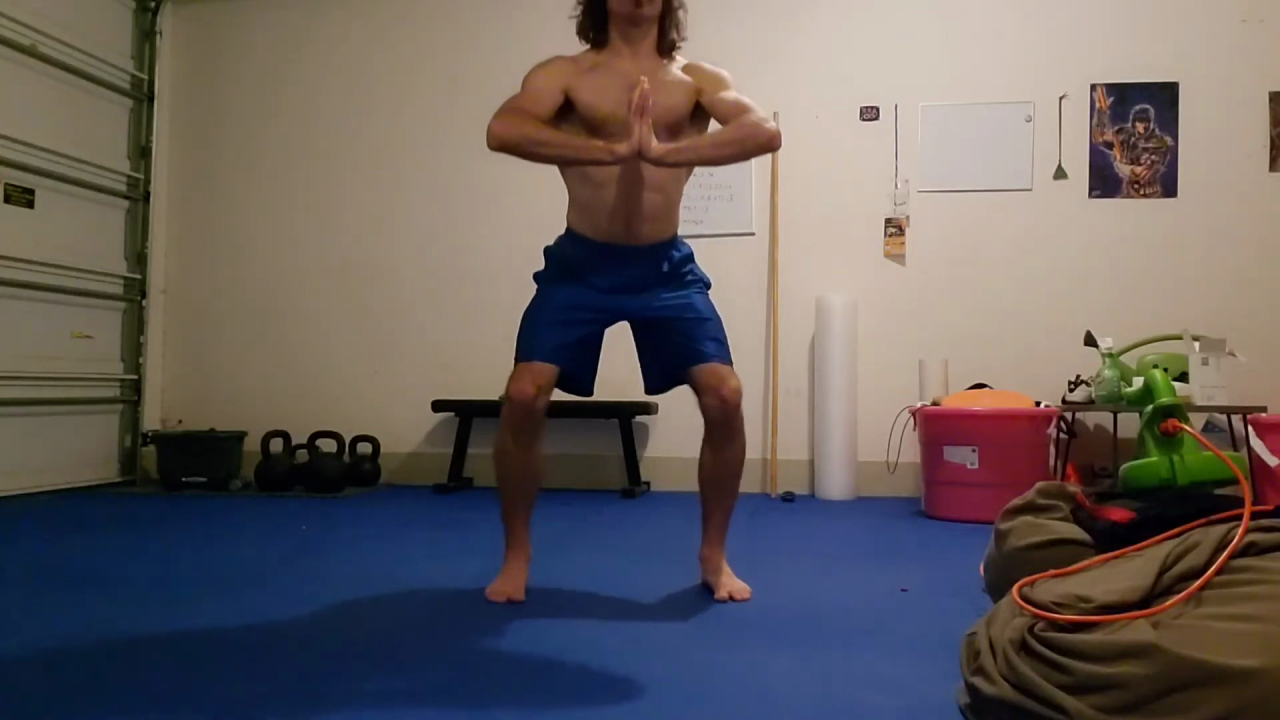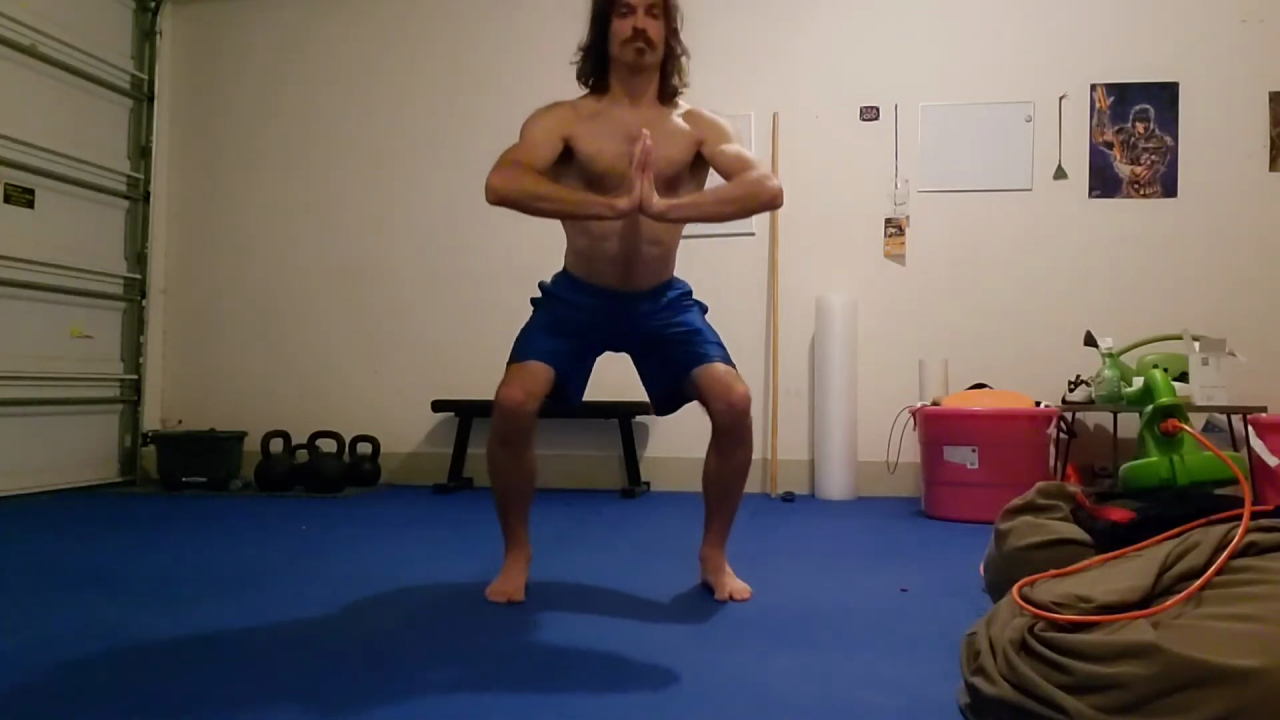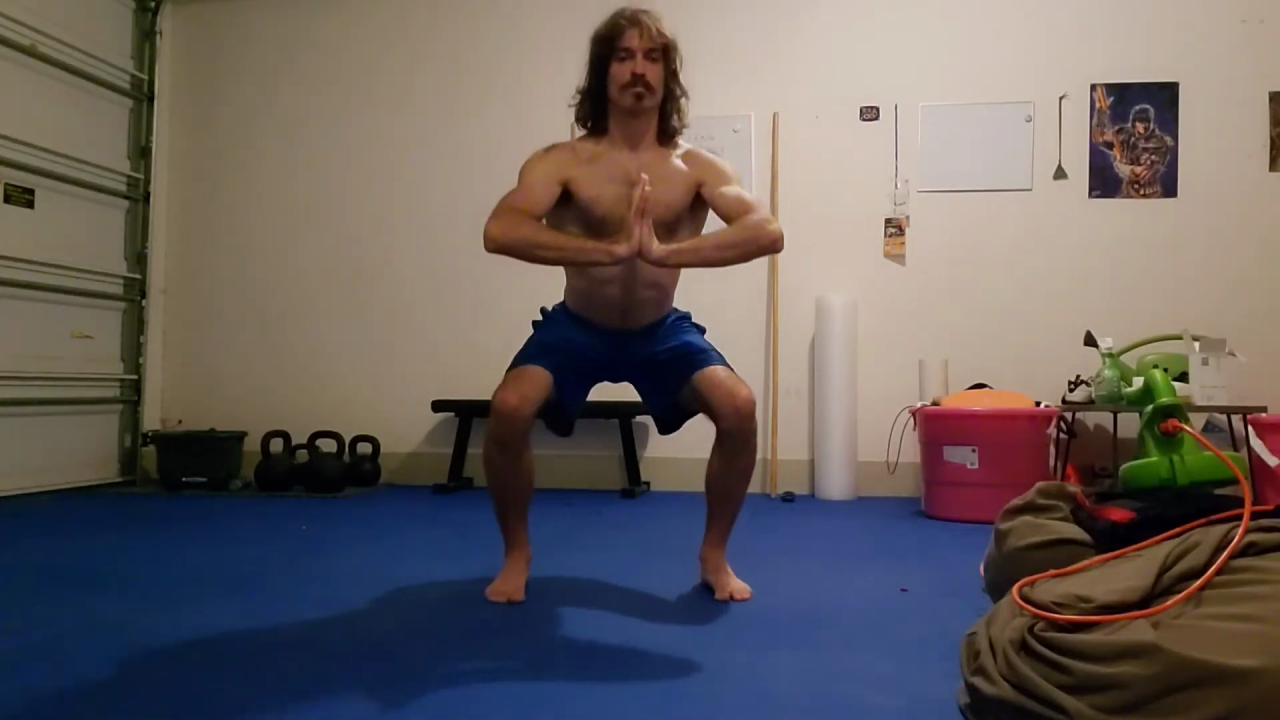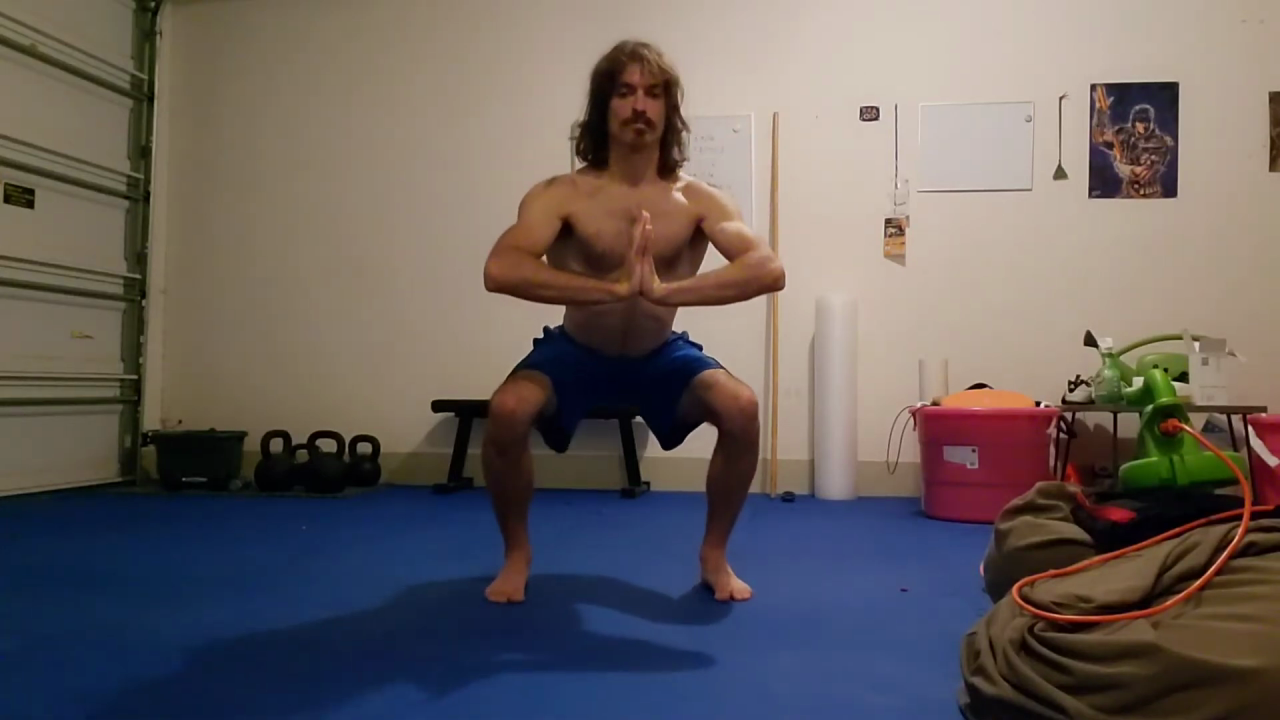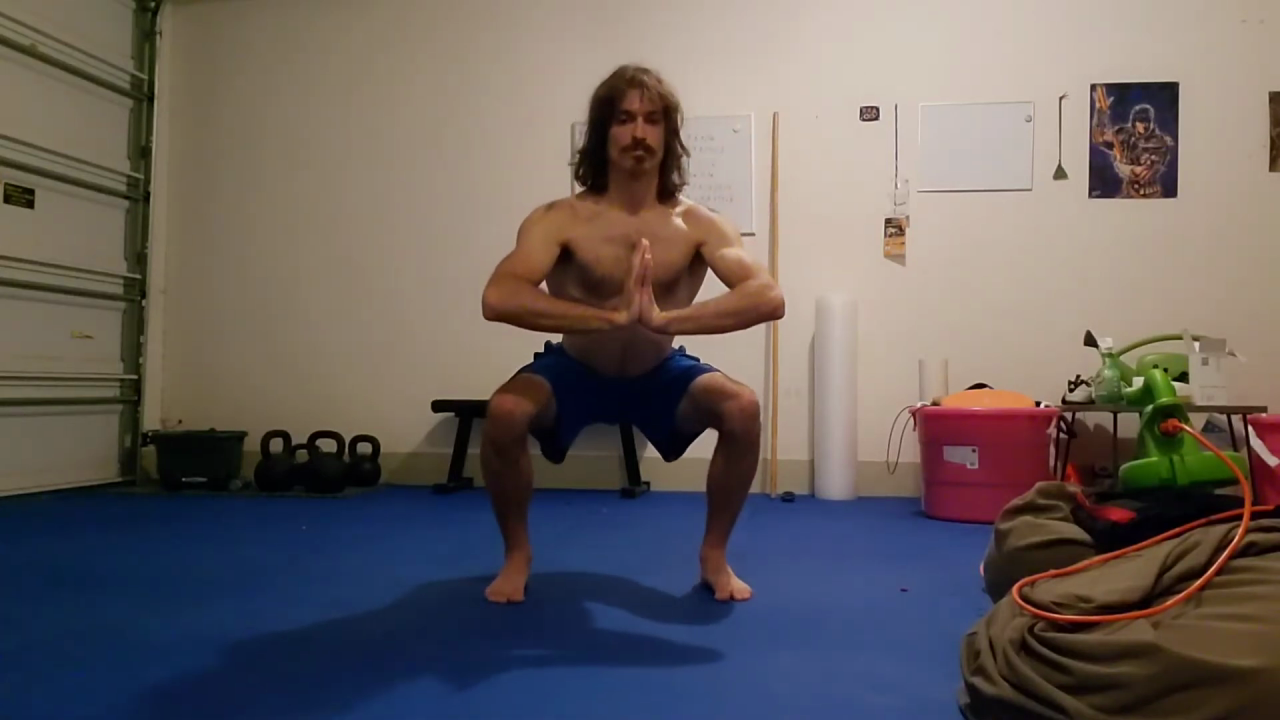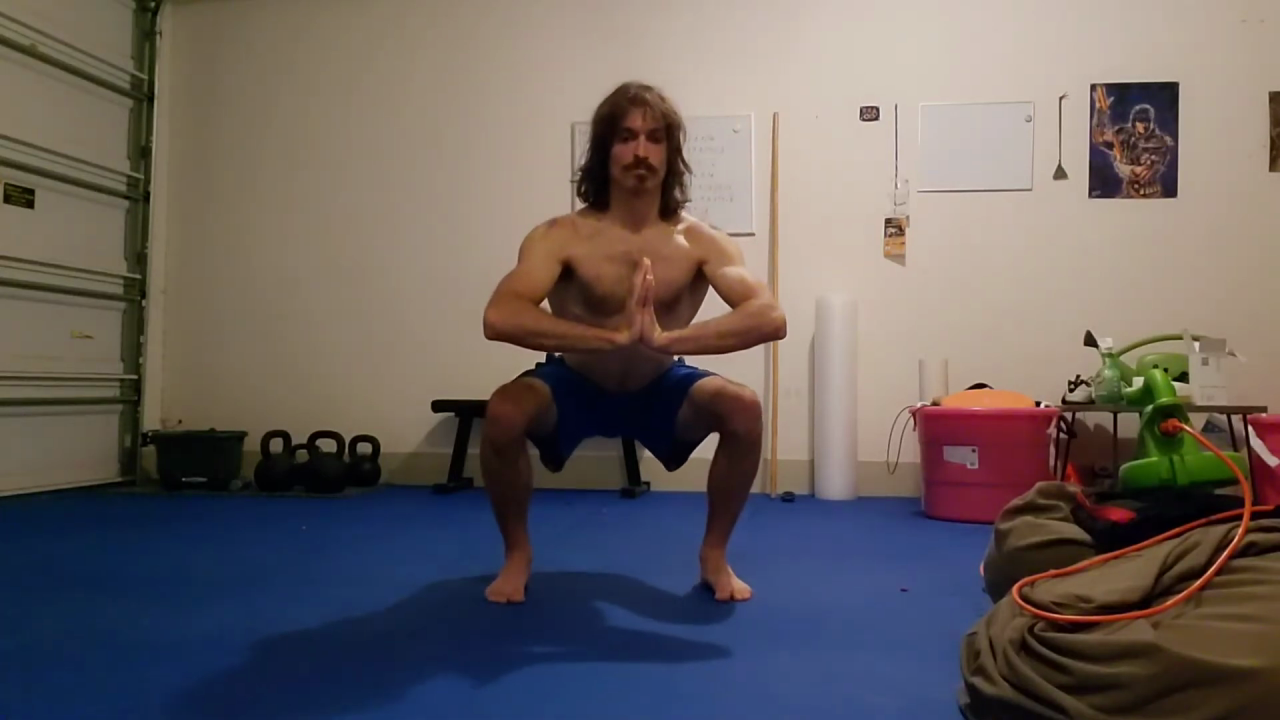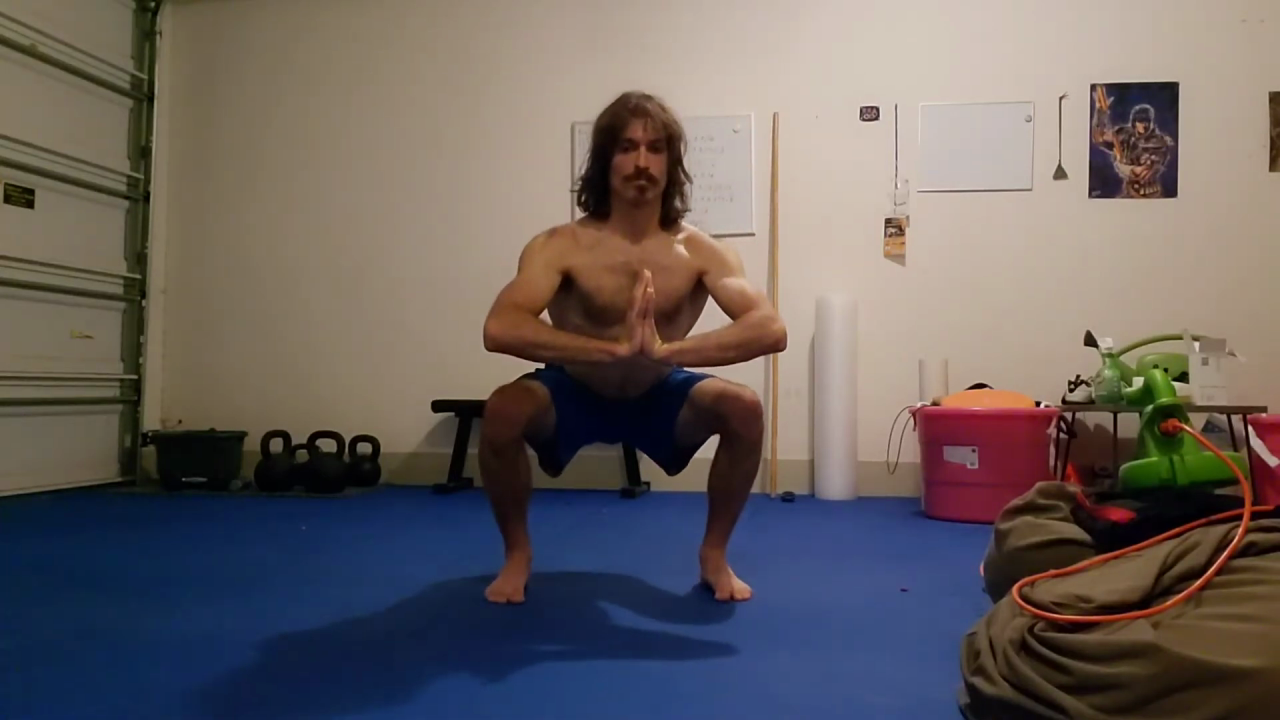
dt=0.5s
person 1, frame 1
left shoulder: (699, 78)
right shoulder: (563, 73)
left elbow: (765, 132)
right elbow: (502, 130)
left wrist: (665, 151)
right wrist: (615, 150)
left hip: (665, 268)
right hip: (580, 265)
left knee: (724, 397)
right knee: (524, 397)
left ankle: (714, 554)
right ankle: (517, 554)
person 1, frame 2
left shoulder: (697, 126)
right shoulder: (564, 120)
left elbow: (768, 188)
right elbow: (500, 183)
left wrist: (666, 207)
right wrist: (614, 204)
left hip: (661, 301)
right hip: (576, 299)
left knee: (733, 403)
right knee: (514, 402)
left ankle: (714, 554)
right ankle: (517, 553)
person 1, frame 3
left shoulder: (697, 166)
right shoulder: (561, 162)
left elbow: (768, 233)
right elbow: (499, 232)
left wrist: (666, 252)
right wrist: (613, 249)
left hip: (661, 331)
right hip: (575, 328)
left knee: (738, 408)
right knee: (509, 409)
left ankle: (715, 555)
right ankle: (517, 554)
person 1, frame 4
left shoulder: (699, 201)
right shoulder: (560, 195)
left elbow: (770, 270)
right elbow: (500, 271)
left wrist: (665, 291)
right wrist: (614, 288)
left hip: (660, 355)
right hip: (574, 352)
left knee: (740, 408)
right knee: (507, 411)
left ankle: (714, 554)
right ankle: (517, 552)
person 1, frame 5
left shoulder: (698, 224)
right shoulder: (559, 220)
left elbow: (768, 298)
right elbow: (498, 299)
left wrist: (664, 319)
right wrist: (613, 317)
left hip: (659, 374)
right hip: (575, 371)
left knee: (741, 408)
right knee: (505, 412)
left ankle: (714, 554)
right ankle: (517, 553)
person 1, frame 6
left shoulder: (701, 242)
right shoulder: (560, 237)
left elbow: (771, 318)
right elbow: (499, 319)
left wrist: (666, 339)
right wrist: (614, 335)
left hip: (660, 387)
right hip: (575, 384)
left knee: (743, 410)
right knee: (504, 413)
left ankle: (714, 554)
right ankle: (517, 553)
person 1, frame 7
left shoulder: (701, 251)
right shoulder: (560, 246)
left elbow: (771, 329)
right elbow: (499, 330)
left wrist: (665, 350)
right wrist: (614, 348)
left hip: (659, 395)
right hip: (574, 393)
left knee: (744, 410)
right knee: (503, 412)
left ankle: (714, 554)
right ankle: (517, 554)
